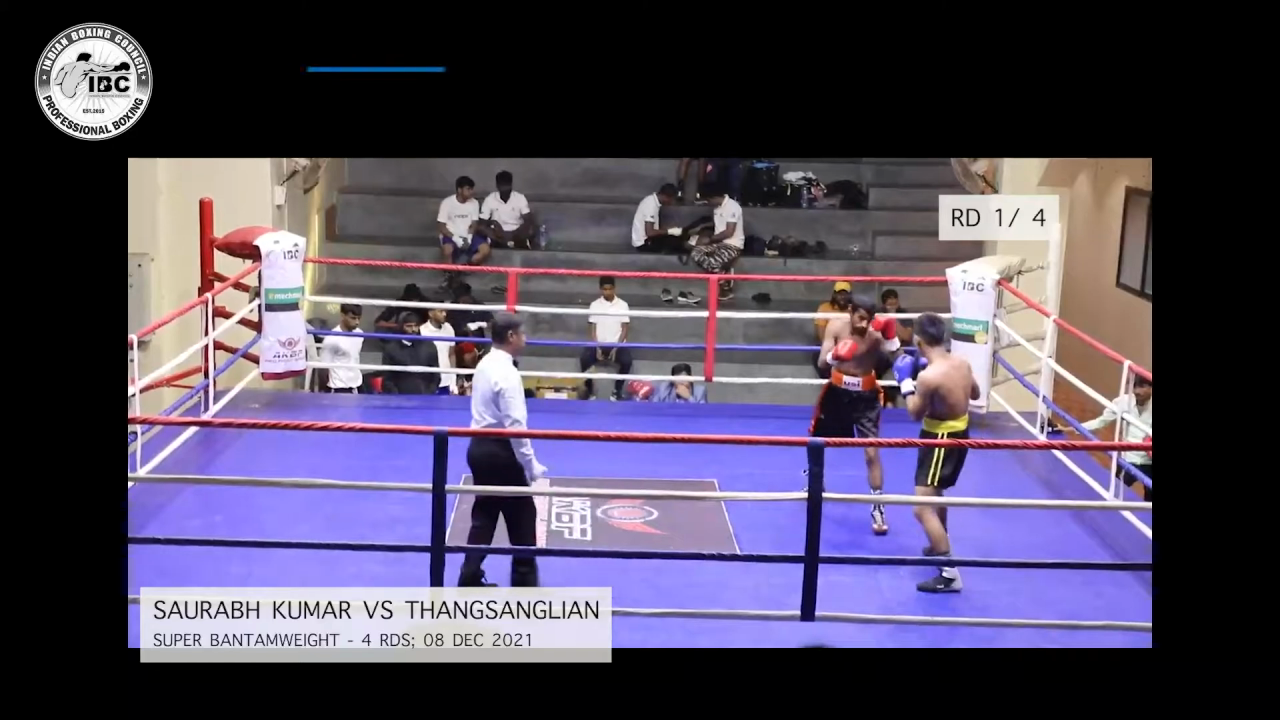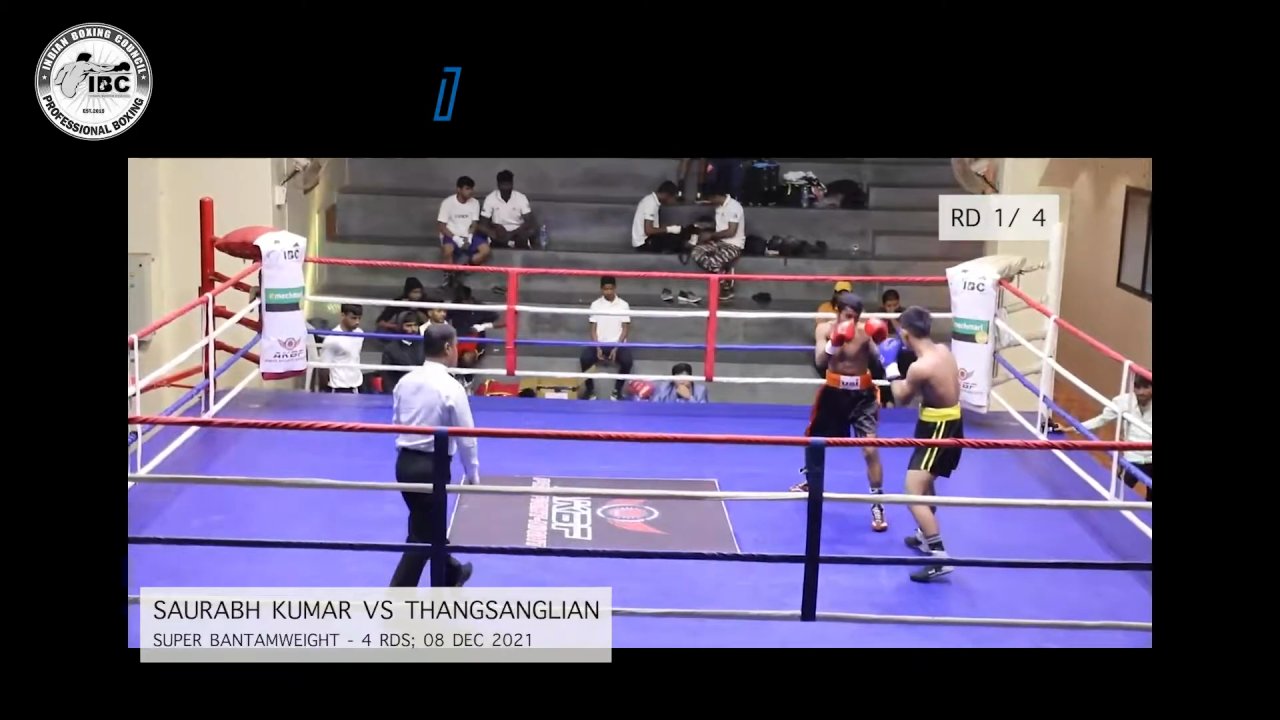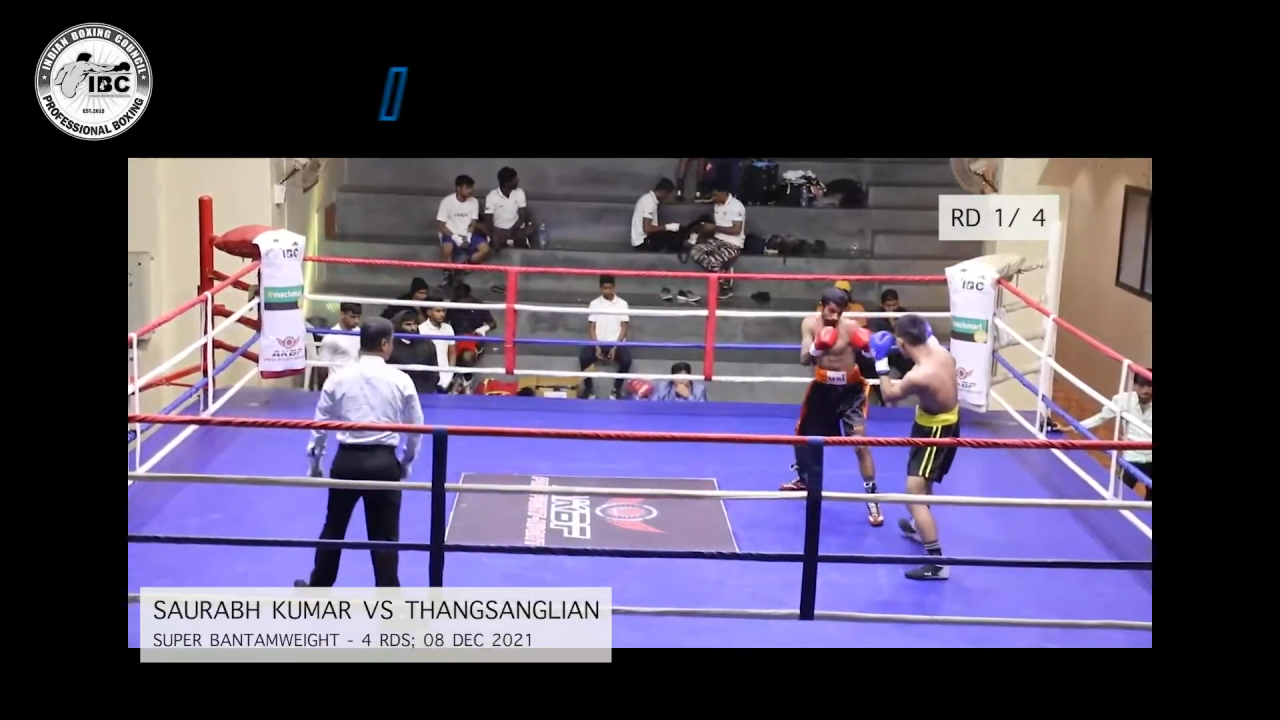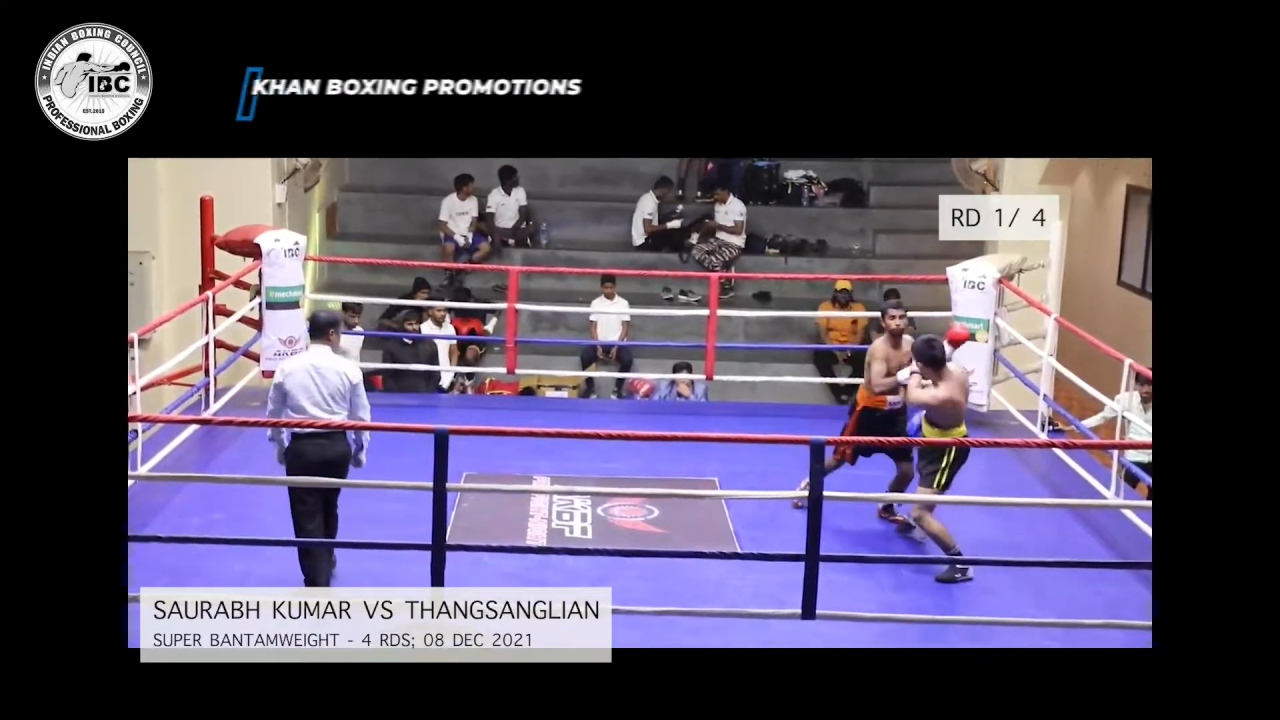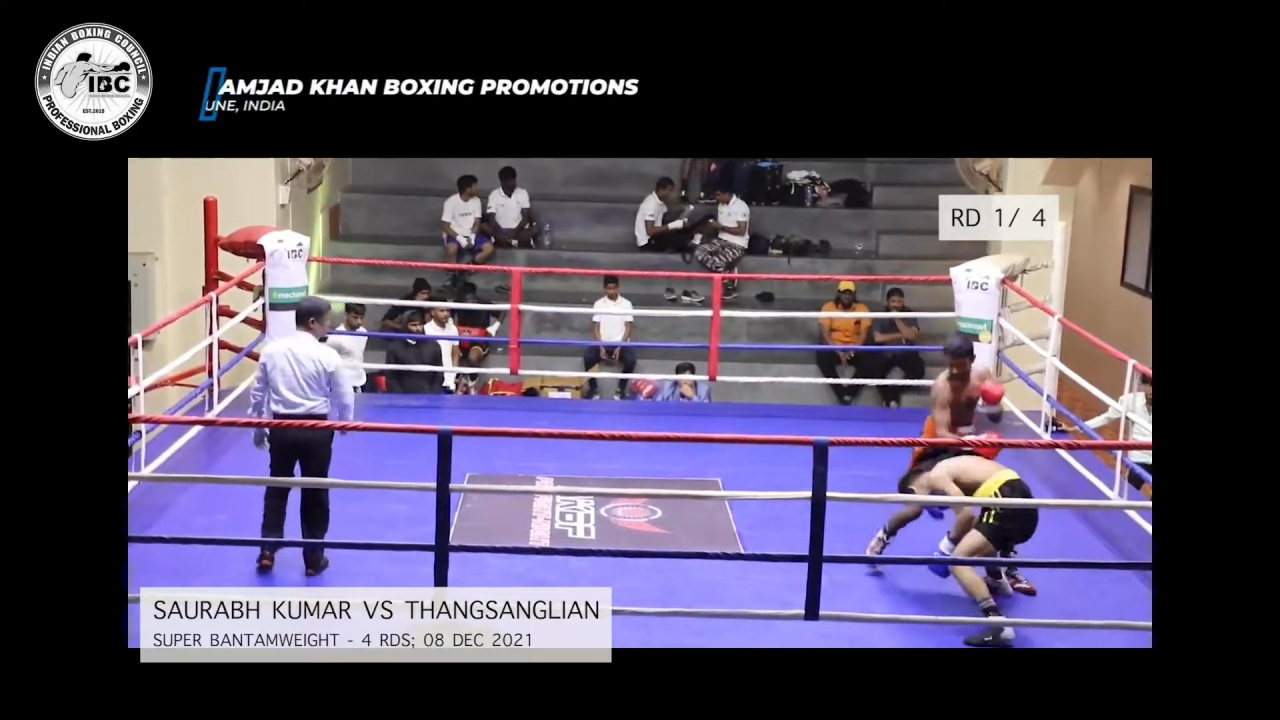
dt=0.5s
person 1, frame 1
left shoulder: (485, 365)
right shoulder: (506, 373)
right elbow: (514, 424)
right wrist: (531, 464)
left hip: (479, 447)
right hip: (499, 452)
left knee: (484, 517)
right knee: (522, 517)
left ankle: (471, 579)
right ankle: (524, 583)
person 1, frame 2
left shoulder: (405, 381)
right shoulder: (451, 388)
right elbow: (465, 437)
right wrist: (472, 473)
left hip: (405, 462)
right hip: (430, 467)
left knee: (431, 526)
right knee: (423, 537)
left ankle: (451, 575)
person 1, frame 3
left shoulder: (339, 377)
right shoulder: (400, 380)
left elbow: (321, 423)
right elbow: (415, 427)
left wrist: (314, 461)
right wrist: (407, 461)
left hip: (347, 459)
right hip: (383, 461)
left knee: (333, 528)
right knee: (384, 535)
left ankle: (319, 585)
person 1, frame 4
left shoulder: (288, 368)
right shoulder: (347, 369)
left elbow: (274, 413)
right elbow: (361, 415)
left wrist: (280, 444)
right wrist: (360, 450)
left hip: (302, 448)
right hip: (337, 446)
left knee: (307, 518)
right knee: (328, 511)
left ankle: (317, 585)
right ankle: (325, 564)
person 1, frame 5
left shoulder: (271, 351)
right shoulder: (327, 356)
left elbow: (257, 393)
right elbow: (344, 397)
left wrist: (258, 427)
right wrist: (345, 423)
left hip: (281, 429)
right hip: (315, 430)
left knee: (276, 489)
right knee: (316, 495)
left ankle: (268, 550)
right ankle: (314, 558)
person 2, frame 1
left shoulder: (927, 377)
right shoulder: (961, 363)
left elbow: (915, 414)
right elbow: (975, 393)
left wrist: (905, 381)
left hip: (939, 440)
right hip: (958, 435)
left knee: (923, 509)
right knee: (935, 497)
left ankle: (949, 574)
right ankle: (939, 547)
person 2, frame 2
left shoulder: (919, 367)
right shoulder: (944, 351)
left elbow: (901, 398)
left wrist: (890, 364)
left hip: (937, 430)
right hip: (949, 425)
left knee: (913, 494)
right knee: (925, 485)
left ankle: (939, 556)
right ankle: (925, 537)
person 2, frame 3
left shoulder: (918, 376)
right shoulder: (942, 353)
left elbow: (889, 395)
left wrist: (881, 360)
right wrist: (930, 335)
left hip: (935, 433)
right hip: (946, 427)
left knee: (915, 498)
right knee: (922, 485)
left ankle: (936, 563)
right ankle: (919, 528)
person 2, frame 4
left shoulder: (935, 398)
right shoulder: (957, 370)
left elbow: (911, 397)
left wrist: (911, 373)
left hip: (947, 450)
right hip: (938, 441)
left knee: (920, 514)
right knee: (919, 475)
left ankle: (960, 563)
right ankle: (925, 529)
person 2, frame 5
left shoulder: (935, 479)
right shoulder: (943, 468)
left elbow: (965, 511)
left wrist: (947, 543)
left hip: (1006, 498)
right hip: (1019, 490)
left knee: (958, 563)
left ankle: (999, 626)
person 3, frame 1
left shoulder: (876, 334)
right shoulder: (835, 328)
left elbow: (894, 355)
right elbow: (822, 363)
left wrist: (890, 335)
right wrist: (832, 357)
left hip: (865, 395)
right hip: (836, 391)
left knee: (871, 453)
left ankle: (878, 509)
person 3, frame 2
left shoulder: (866, 332)
right shoulder: (825, 329)
right elbow: (820, 363)
right wrist: (834, 342)
left hip: (862, 394)
right hip: (834, 392)
left knee: (870, 450)
right knee: (813, 441)
left ankle: (877, 505)
right ankle: (812, 483)
person 3, frame 3
left shoulder: (851, 327)
right shoulder: (810, 323)
right elbow: (805, 359)
left wrist: (869, 348)
right wrist: (816, 348)
left hip: (850, 389)
right hip: (823, 387)
left knee: (860, 444)
right knee: (802, 438)
left ankle: (872, 498)
right ankle: (804, 480)
person 3, frame 4
left shoulder: (909, 343)
right shoulder: (879, 349)
right elbow: (878, 387)
left hip: (895, 411)
right hip: (870, 409)
left knee: (907, 470)
right knee: (840, 458)
left ankle: (887, 507)
right ankle: (810, 484)
person 3, frame 5
left shoulder: (982, 374)
right shoulder: (942, 386)
left elbow: (994, 406)
right elbow: (942, 432)
left wrist: (993, 398)
right hip: (939, 445)
right knee: (917, 507)
left ankle: (1007, 571)
right ankle: (884, 536)
